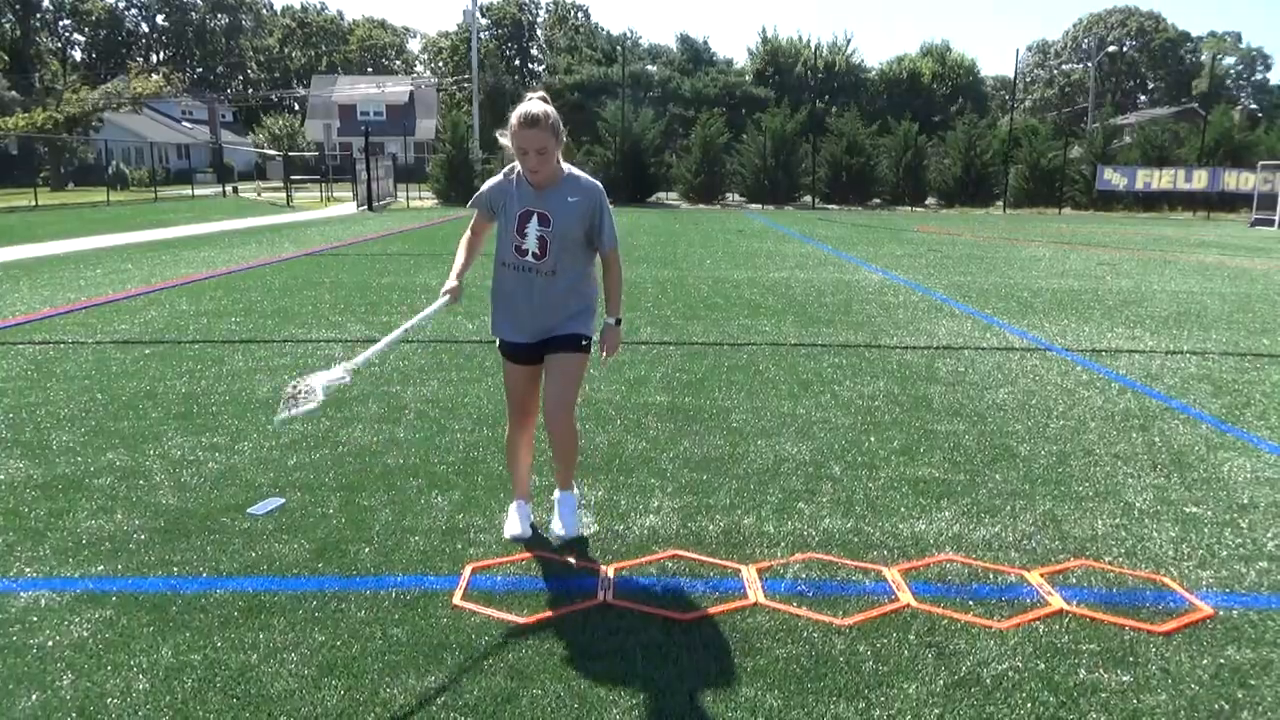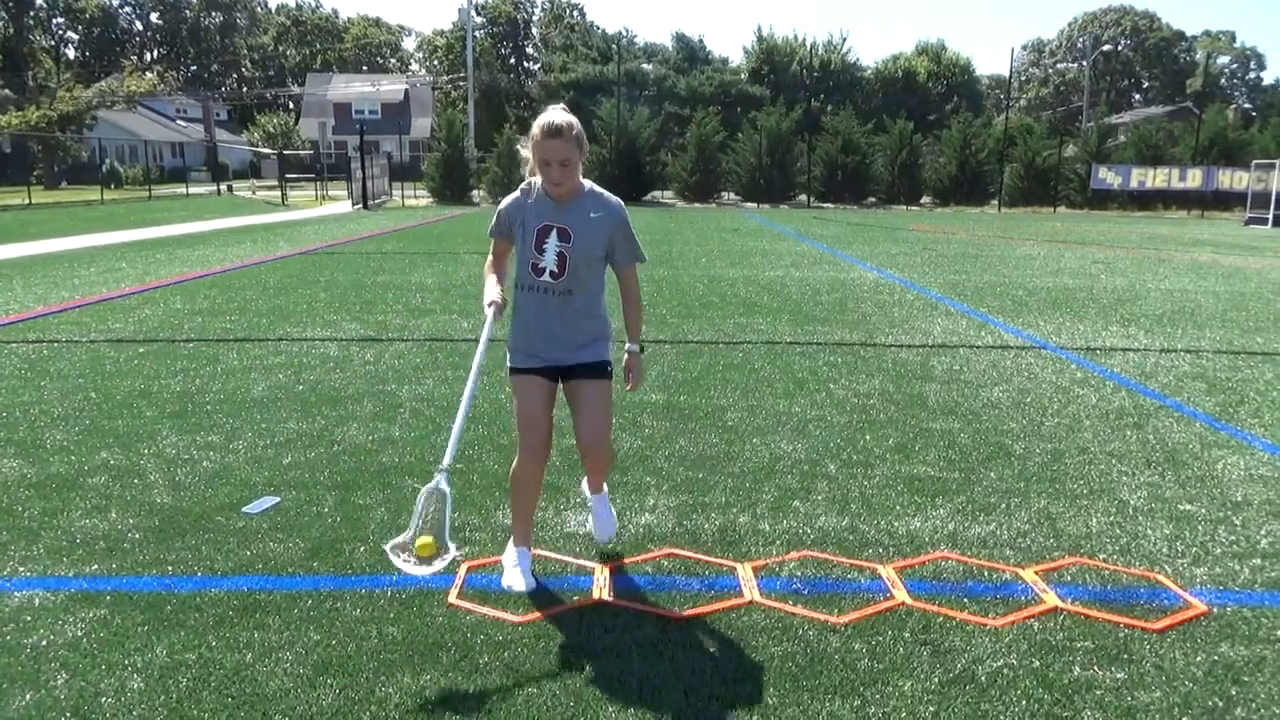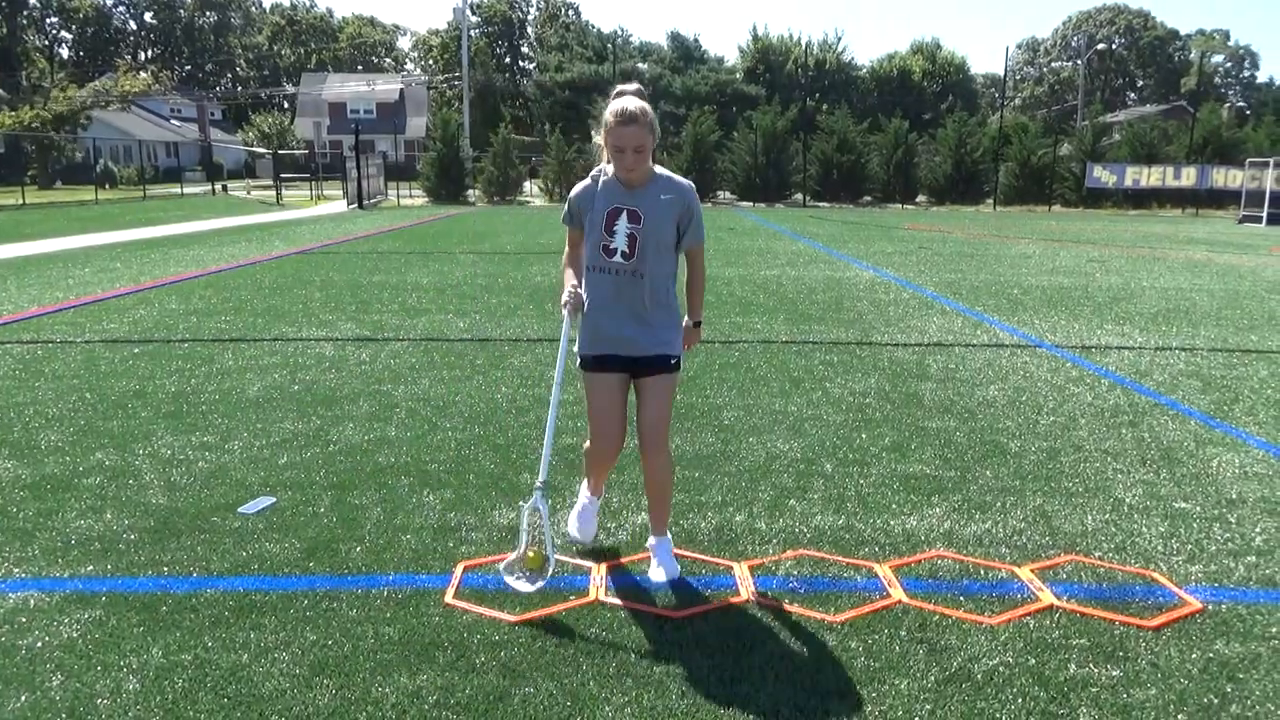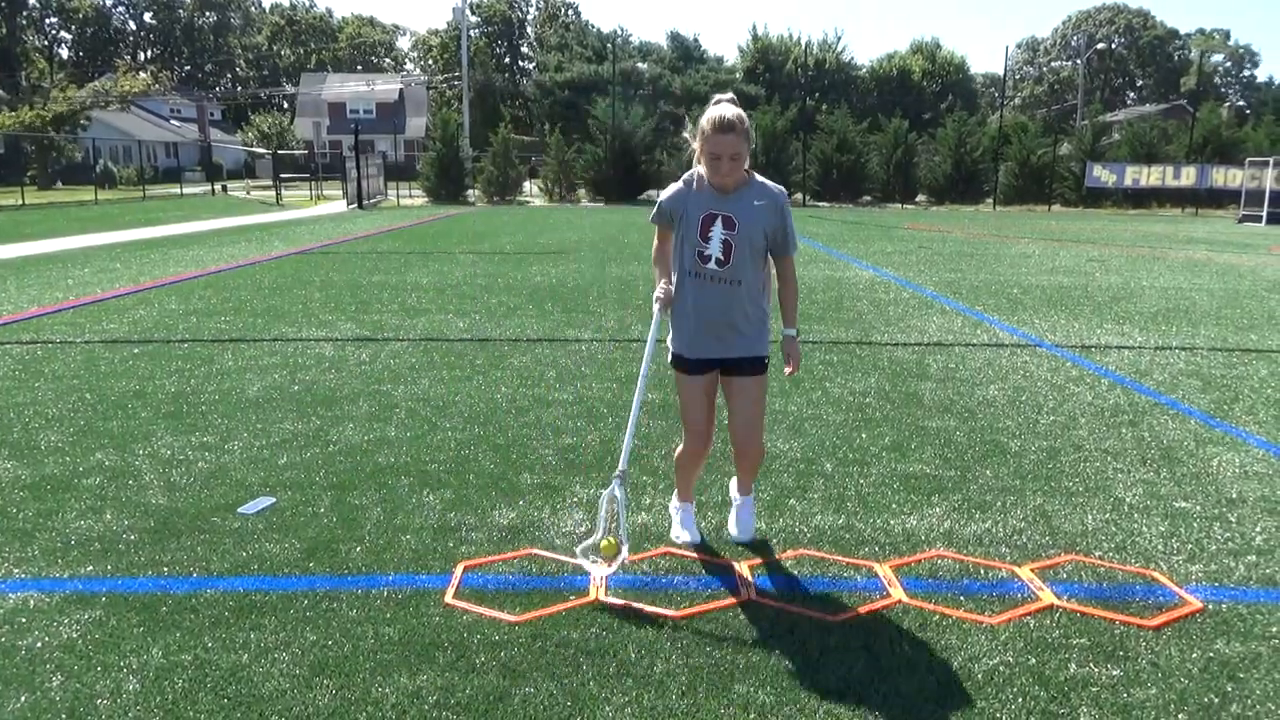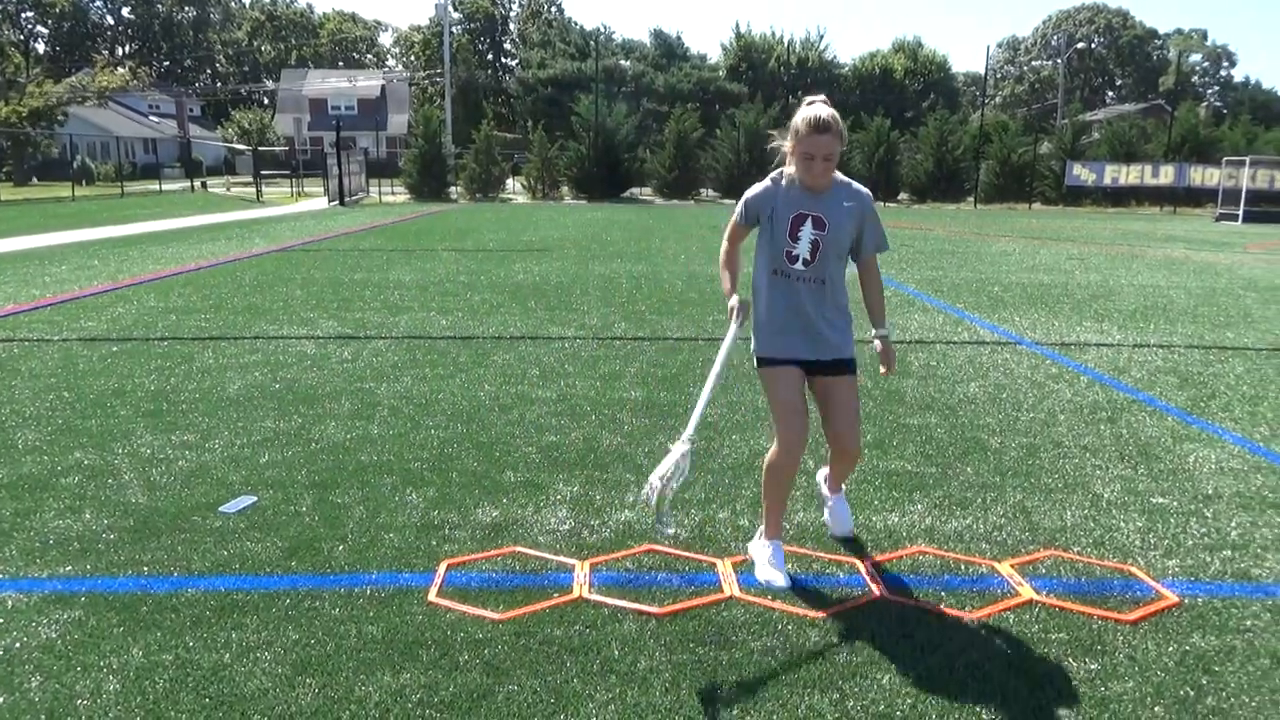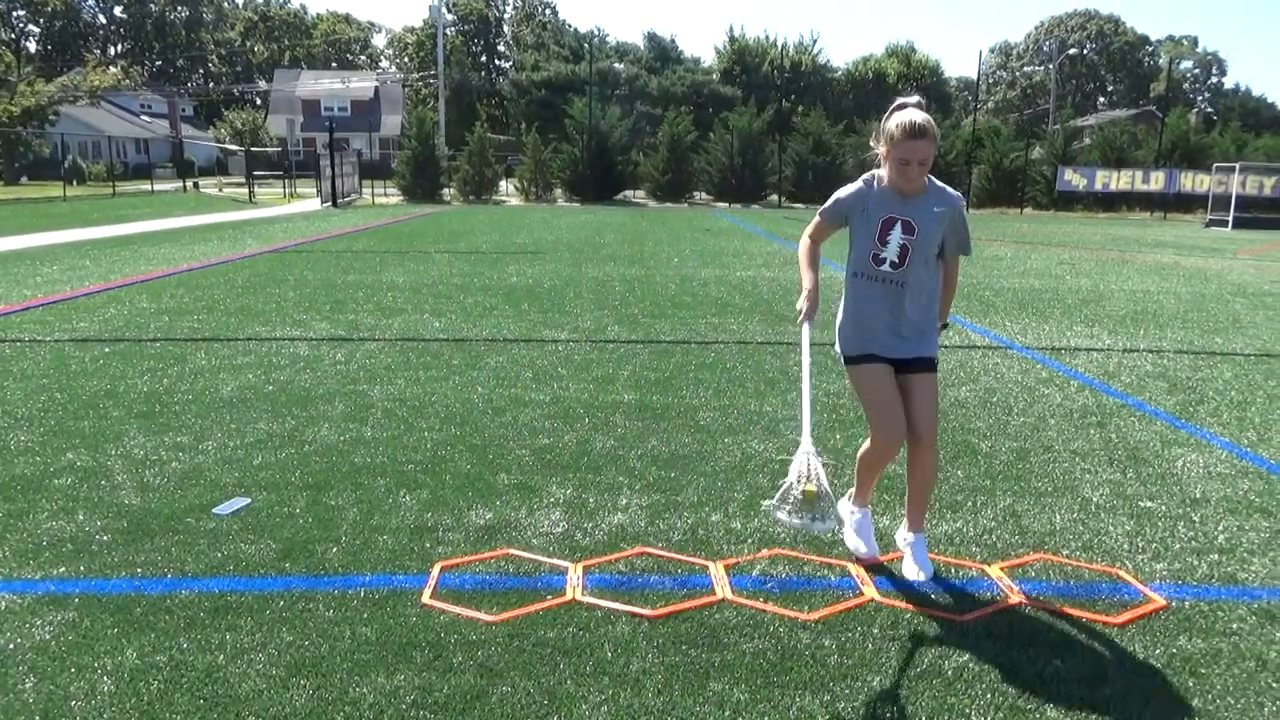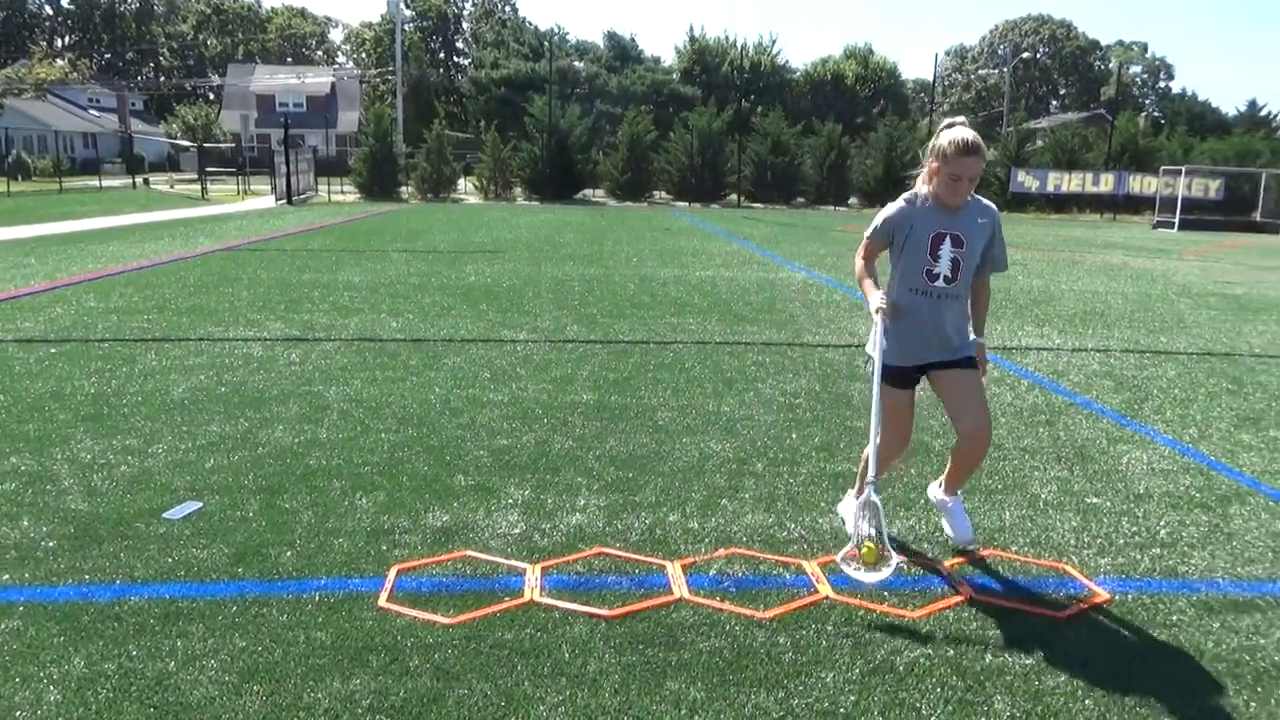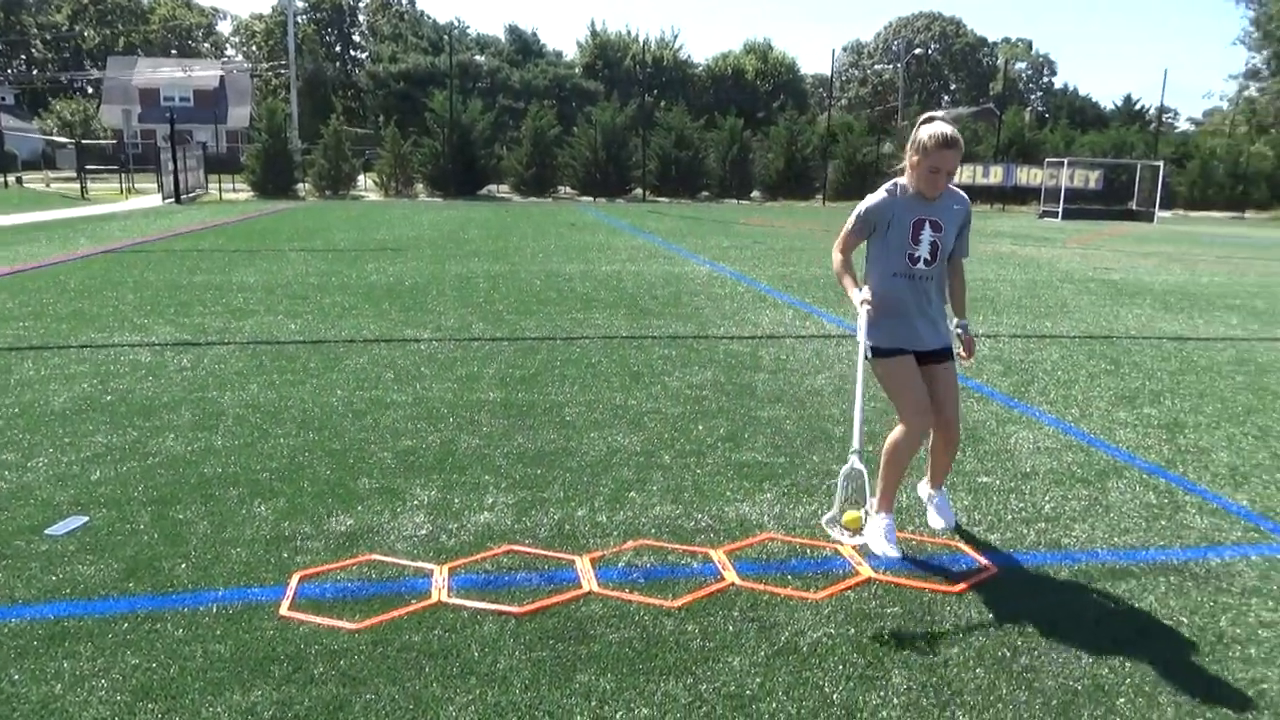
dt=0.5s
person 1, frame 1
left shoulder: (587, 193)
right shoulder: (498, 190)
left elbow: (610, 259)
right elbow: (475, 234)
left wrist: (613, 321)
right wrist: (458, 274)
left hip: (571, 323)
right hip: (515, 323)
left knee: (558, 416)
right knee: (520, 420)
left ankle: (566, 493)
right ankle: (520, 502)
person 1, frame 2
left shoulder: (608, 211)
right shoulder: (515, 207)
left elbow: (628, 283)
right elbow: (497, 260)
left wrist: (635, 348)
right wrist: (493, 290)
left hip: (588, 347)
right hip: (530, 347)
left knee: (596, 448)
right knee: (532, 450)
left ankle: (595, 490)
right ankle: (520, 549)
person 1, frame 3
left shoulder: (679, 194)
right shoulder: (586, 194)
left elbow: (695, 260)
left wrist: (693, 320)
right wrist: (571, 285)
left hip: (659, 337)
right hip: (603, 336)
left knee: (656, 444)
right knee: (606, 441)
left ankle: (659, 539)
right ankle: (591, 488)
person 1, frame 4
left shoulder: (771, 199)
right shoulder: (678, 196)
left elbow: (785, 270)
right elbow: (661, 244)
left wrist: (790, 333)
right wrist: (663, 282)
left hip: (748, 339)
right hip: (692, 336)
left knee: (748, 441)
right knee: (696, 441)
left ankle: (744, 492)
right ankle: (683, 502)
person 1, frame 5
left shoulder: (857, 201)
right shoulder: (764, 196)
left elbow: (869, 269)
right elbow: (729, 241)
left wrist: (881, 333)
right wrist: (732, 291)
left hip: (832, 341)
right hip: (777, 339)
left knee: (848, 447)
right knee: (790, 445)
left ankle: (832, 486)
right ankle: (769, 542)
person 1, frame 6
left shoulder: (948, 203)
right shoulder: (855, 197)
right elbow: (810, 238)
left wrist: (938, 323)
right wrist: (808, 290)
left hip: (914, 338)
right hip: (862, 335)
left knee: (925, 441)
right knee: (887, 438)
left ankle: (913, 532)
right ankle: (857, 504)
person 1, frame 7
left shoulder: (986, 217)
right shoulder: (900, 214)
left elbow: (980, 282)
right elbow: (864, 260)
left wrist: (978, 338)
right wrist: (873, 295)
left hip: (953, 342)
right hip: (900, 344)
left knee: (977, 434)
right knee: (891, 444)
left ankle: (947, 492)
right ankle: (858, 497)
person 1, frame 8
left shoulder: (959, 205)
right shoulder: (882, 203)
right elbow: (841, 250)
left wrist: (962, 324)
right wrist: (855, 291)
left hip: (933, 330)
right hip: (886, 330)
left knee: (948, 425)
right knee: (917, 422)
left ankle: (934, 488)
right ankle: (880, 513)
